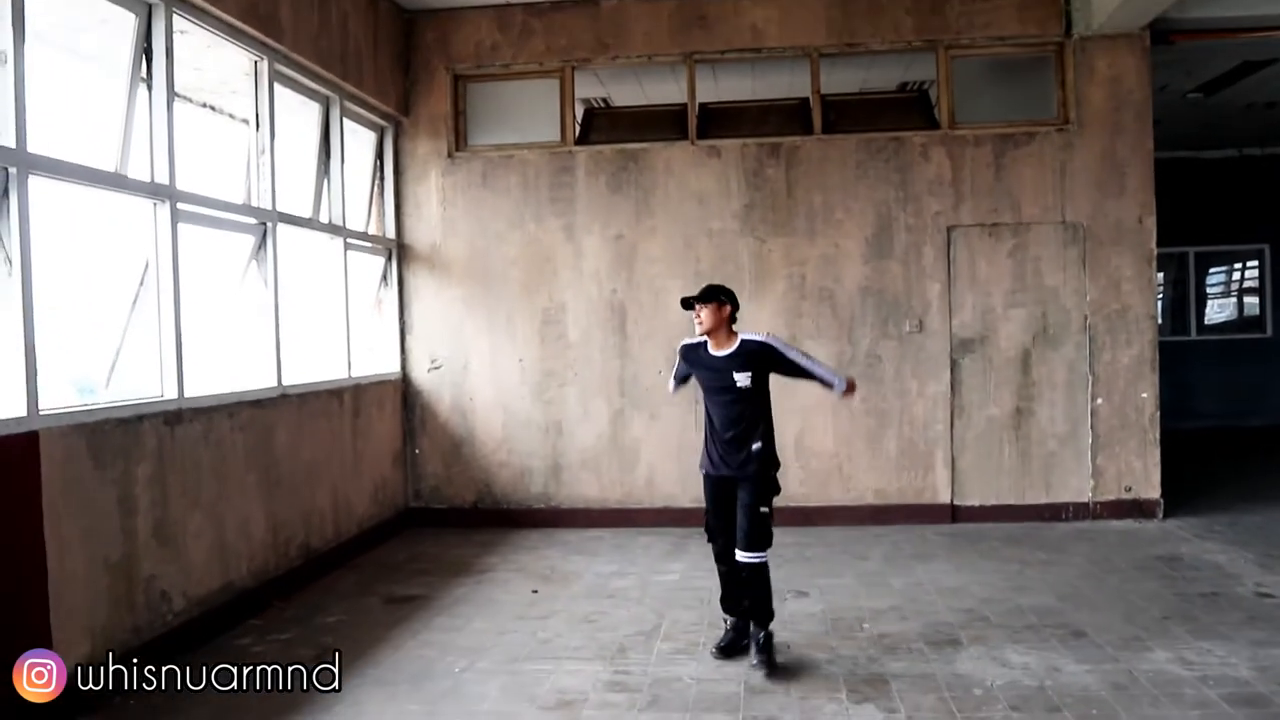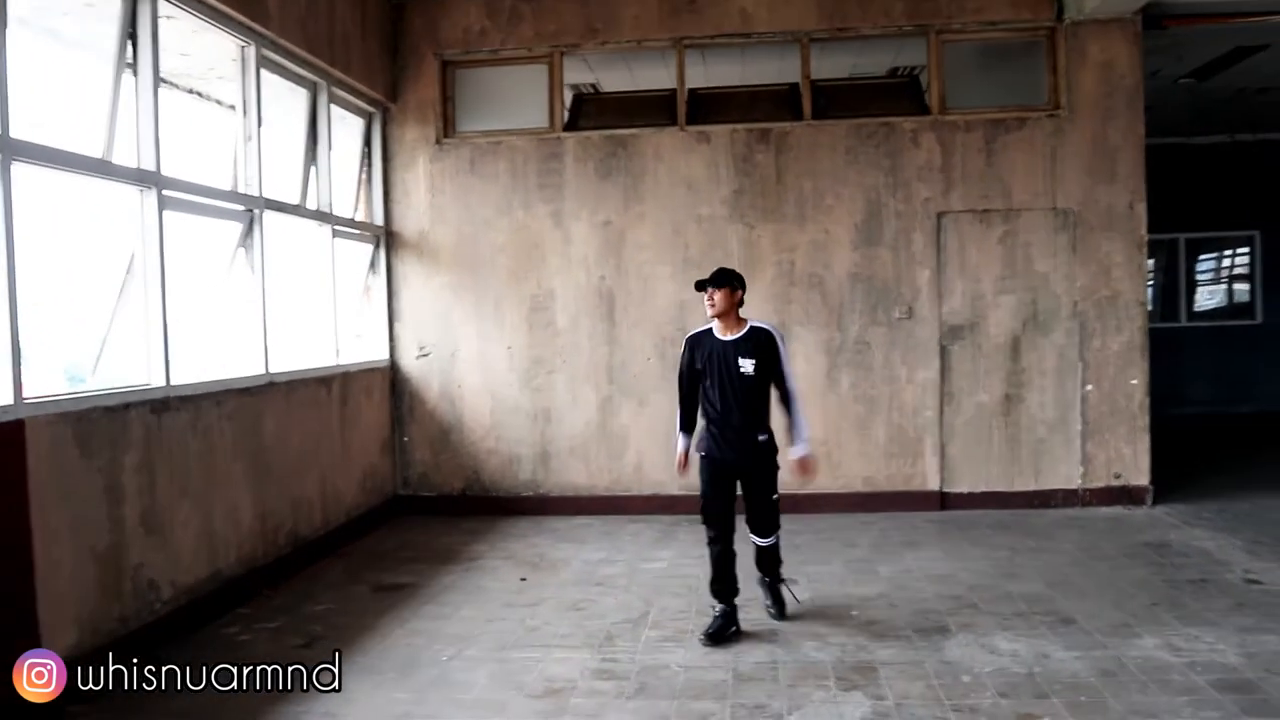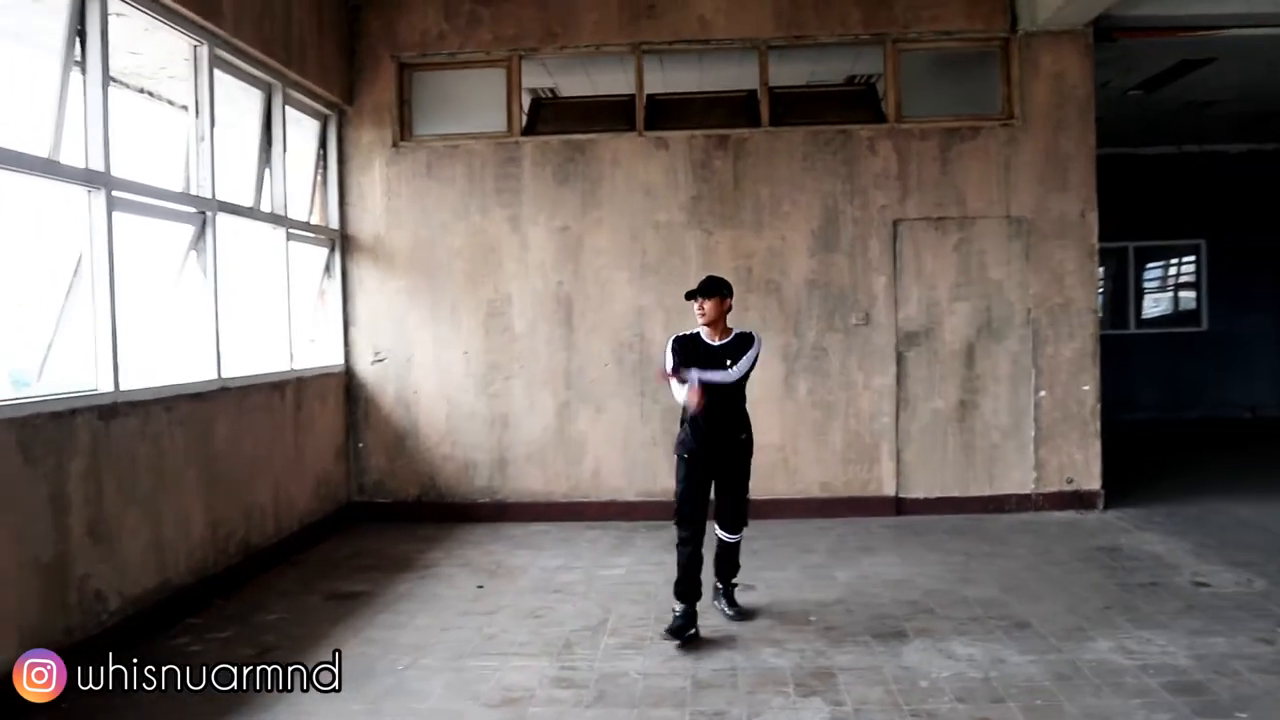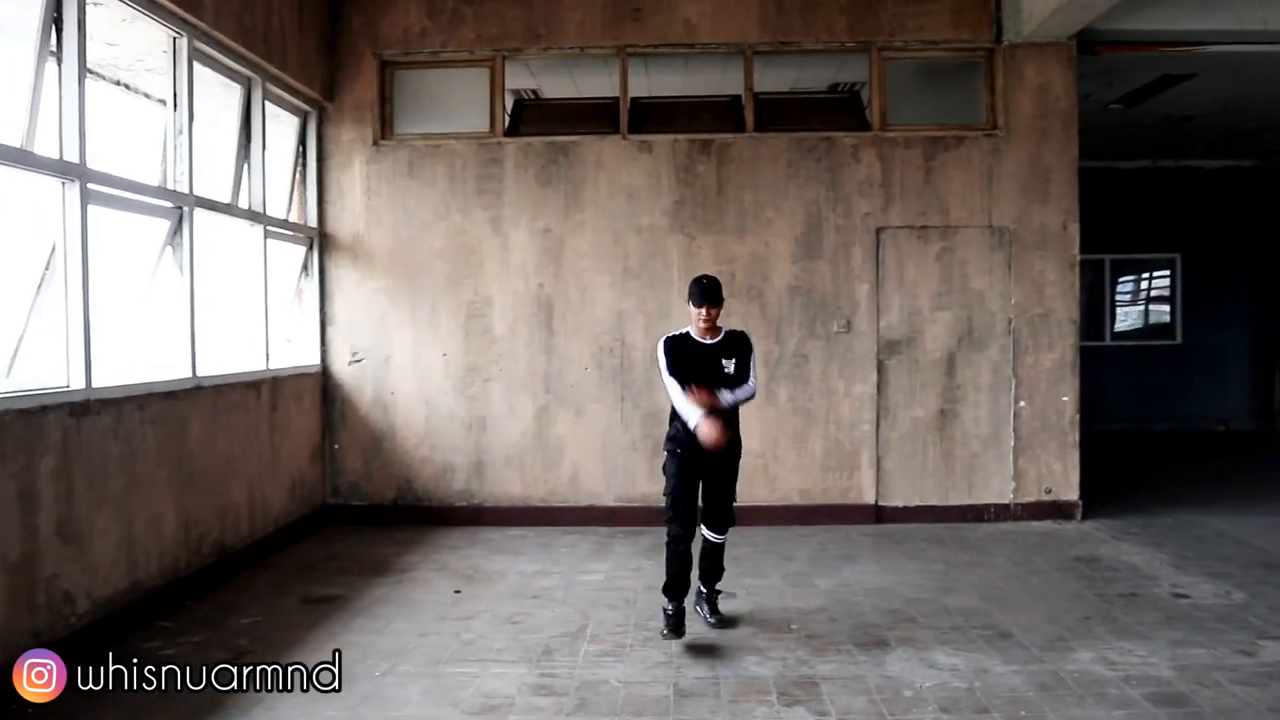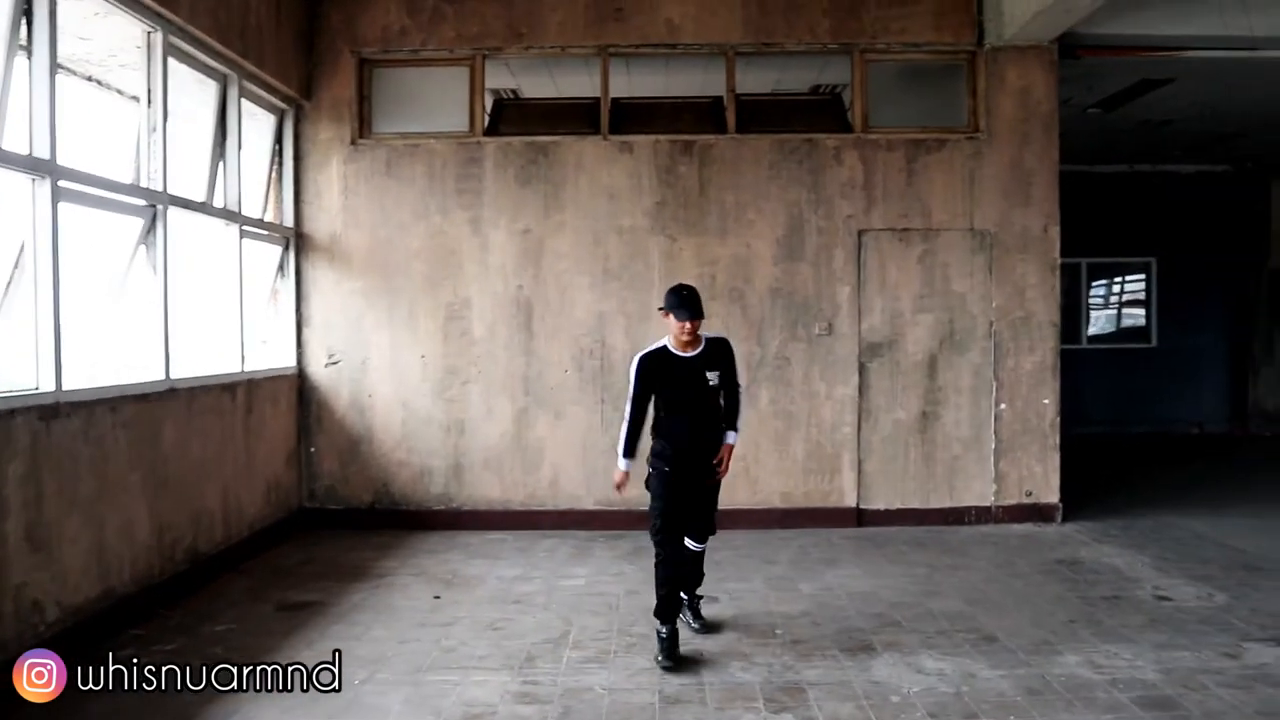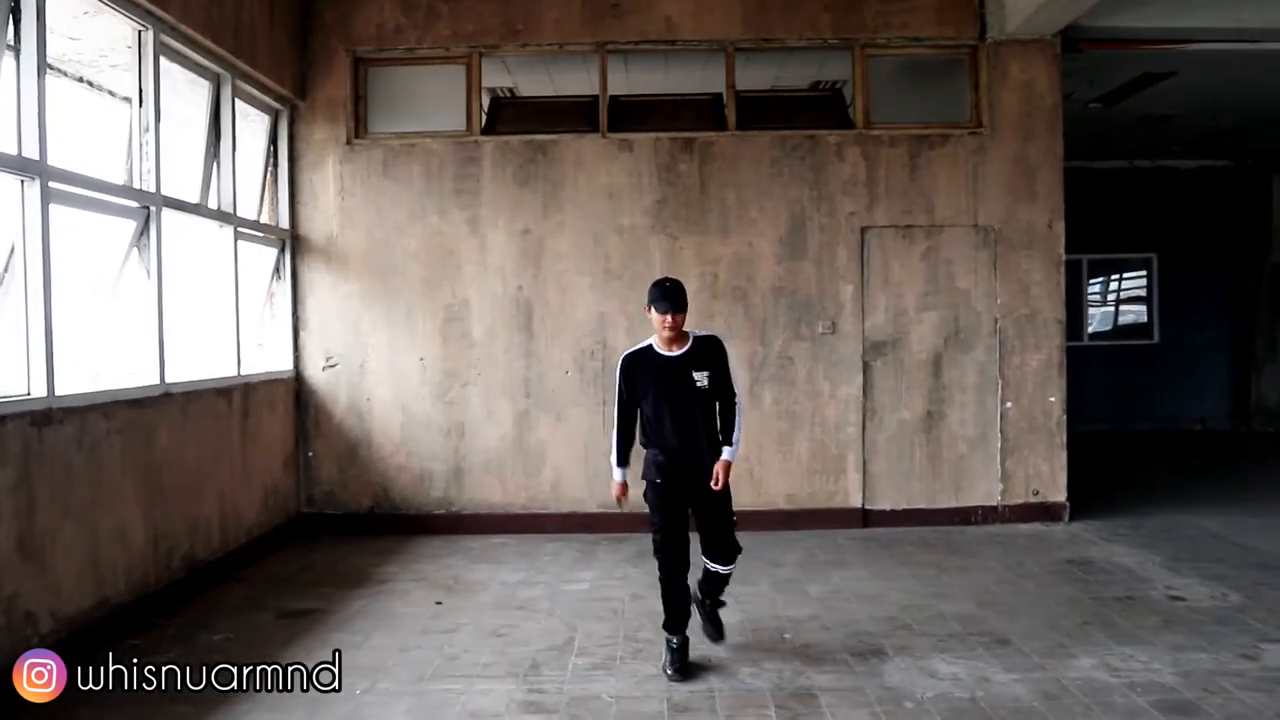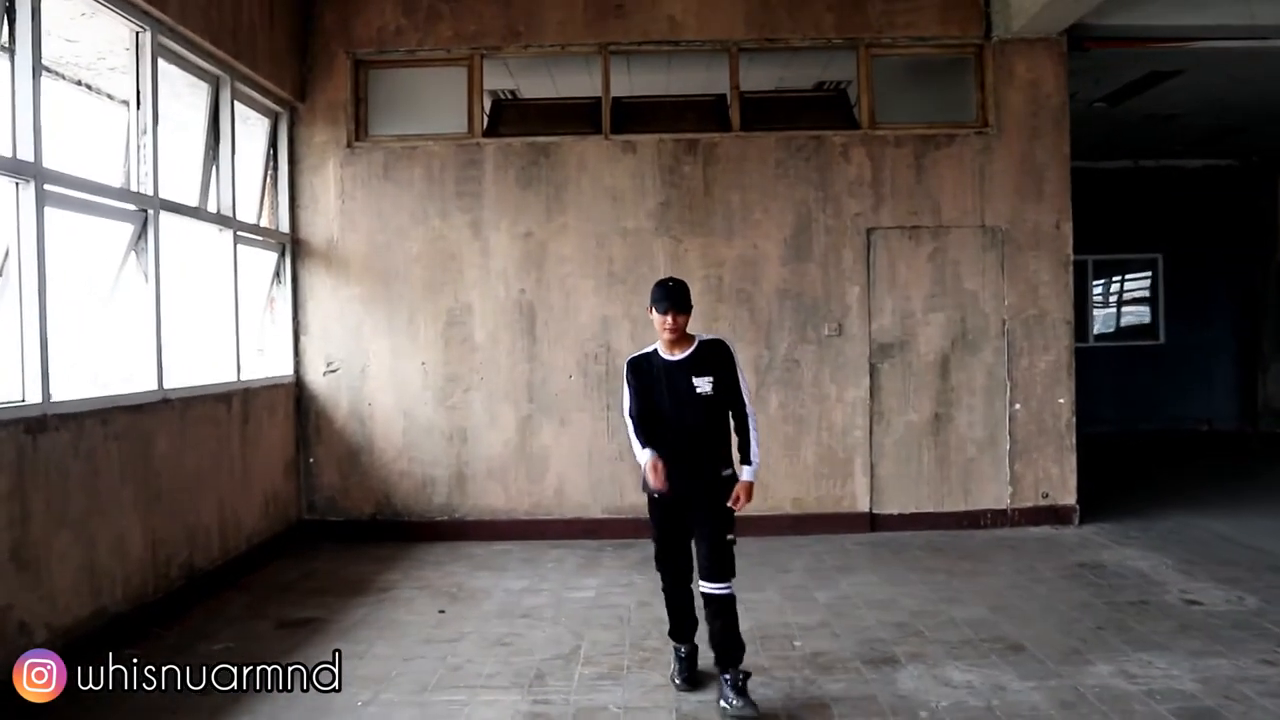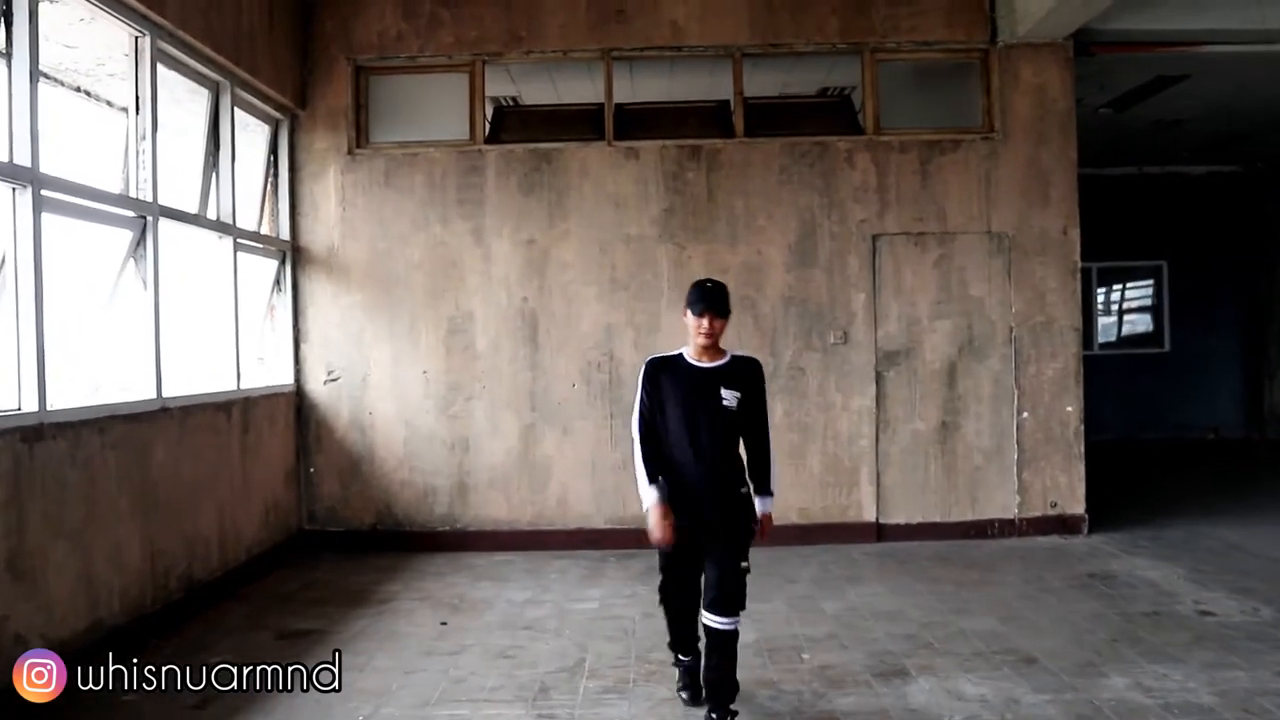
dt=0.3s
person 1, frame 1
left shoulder: (760, 348)
right shoulder: (691, 352)
left elbow: (804, 365)
left wrist: (840, 383)
right wrist: (673, 382)
left hip: (754, 465)
right hip: (715, 467)
left knee: (751, 549)
right knee: (723, 550)
left ankle: (761, 631)
right ankle: (736, 623)
person 1, frame 2
left shoulder: (763, 338)
right shoulder: (695, 343)
left elbow: (787, 392)
right elbow: (687, 395)
left wrist: (800, 446)
right wrist: (683, 441)
left hip: (757, 449)
right hip: (713, 453)
left knee: (763, 528)
right knee: (718, 533)
left ankle: (771, 582)
right ankle: (726, 610)
person 1, frame 3
left shoulder: (748, 342)
right shoulder: (681, 344)
left elbow: (732, 376)
right elbow: (677, 383)
left wrist: (689, 375)
right wrist: (688, 393)
left hip: (735, 448)
right hip: (694, 450)
left knee: (731, 526)
right knee: (689, 531)
left ankle: (724, 588)
right ankle: (686, 610)
person 1, frame 4
left shoulder: (738, 343)
right shoulder: (672, 345)
left elbow: (750, 388)
right elbow: (673, 389)
left wrist: (714, 398)
right wrist: (699, 420)
left hip: (725, 449)
right hip: (685, 447)
left knee: (717, 526)
right knee: (680, 527)
left ankle: (706, 594)
right ankle: (673, 606)
person 1, frame 5
left shoulder: (719, 349)
right shoulder: (649, 361)
left elbow: (732, 395)
right elbow: (634, 413)
left wrist: (730, 441)
right wrist: (624, 461)
left hip: (707, 459)
right hip: (667, 462)
left knee: (698, 536)
right knee: (668, 545)
left ankle: (688, 599)
right ankle: (666, 628)
person 1, frame 6
left shoulder: (710, 349)
right shoulder: (633, 362)
left elbow: (730, 402)
right elbow: (624, 418)
left wrist: (727, 455)
right wrist: (620, 473)
left hip: (709, 469)
right hip: (663, 474)
left knee: (723, 552)
right knee: (671, 561)
left ankle: (707, 600)
right ankle: (675, 639)
person 1, frame 7
left shoulder: (717, 353)
right shoulder: (638, 367)
left elbow: (743, 412)
right elbow: (635, 422)
left wrist: (747, 472)
right wrist: (648, 456)
left hip: (714, 483)
right hip: (666, 487)
left knee: (716, 576)
right knee: (673, 574)
left ankle: (730, 674)
right ankle: (684, 649)
person 1, frame 8
left shoulder: (747, 372)
right shoulder: (658, 371)
left elbow: (758, 439)
right elbow: (643, 438)
left wrist: (763, 501)
right wrist: (653, 499)
left hip: (729, 511)
right hip: (676, 508)
left knee: (723, 611)
right knee: (677, 598)
right ankle: (686, 657)
